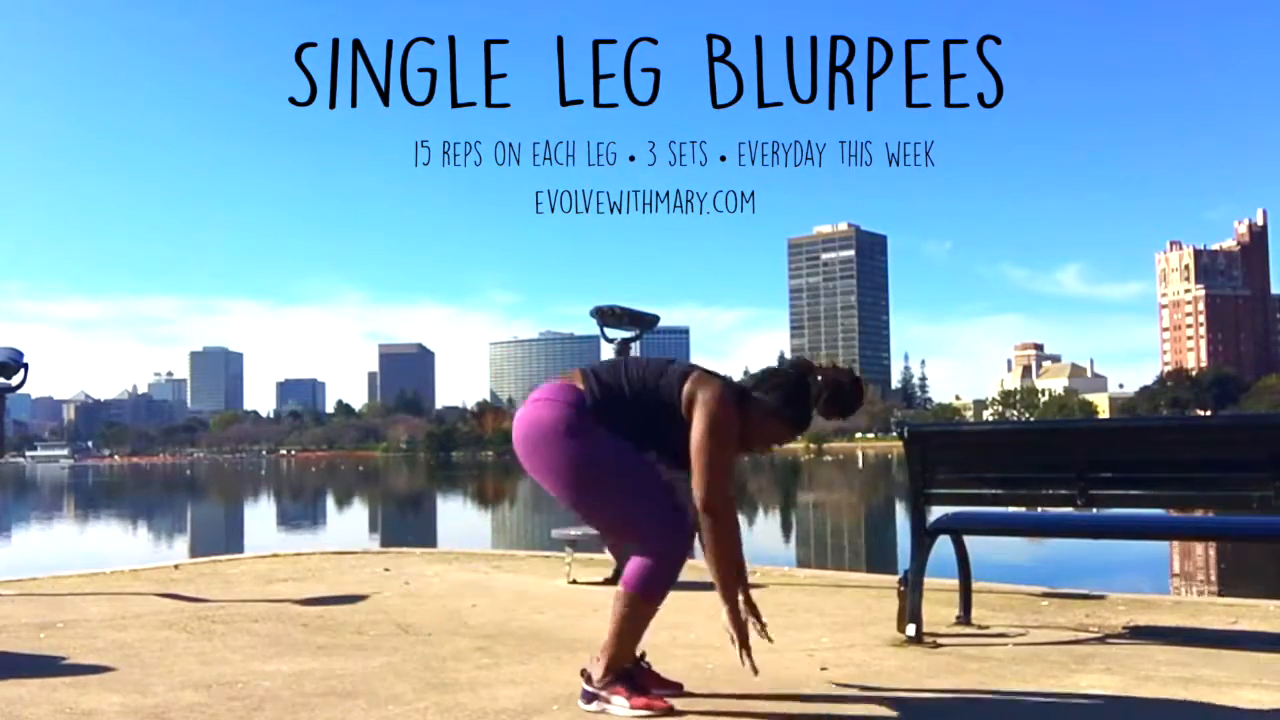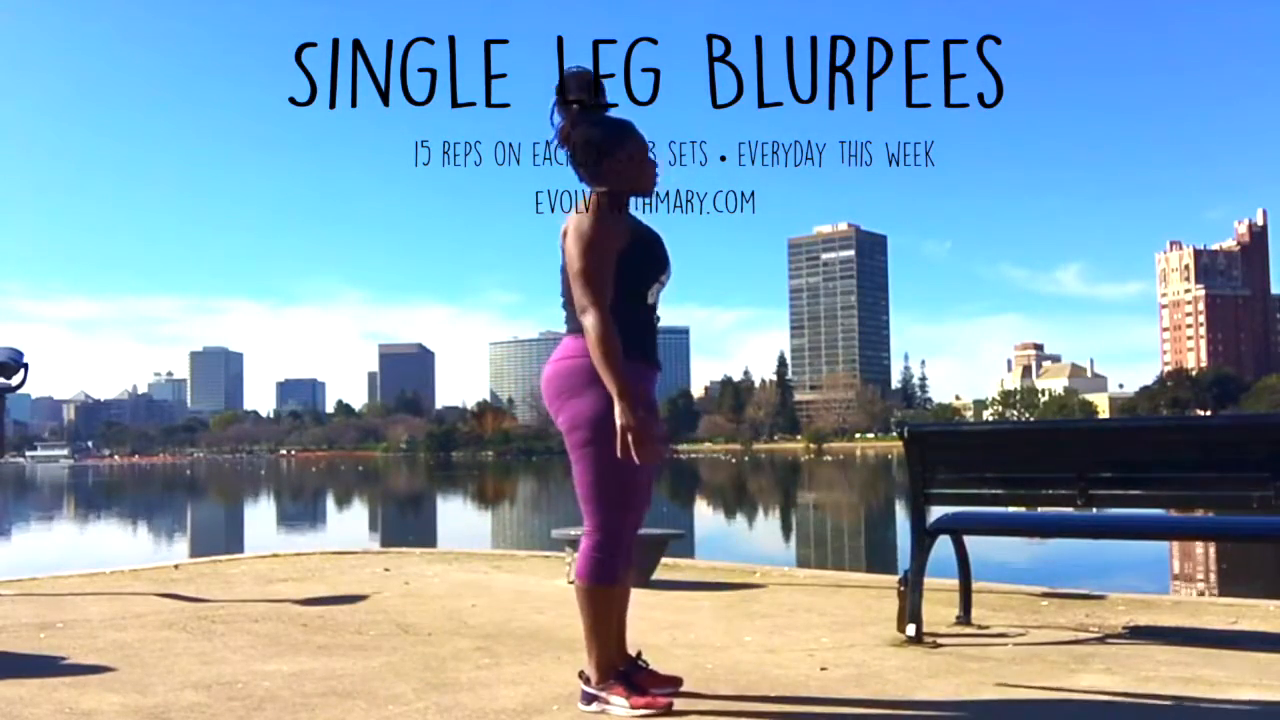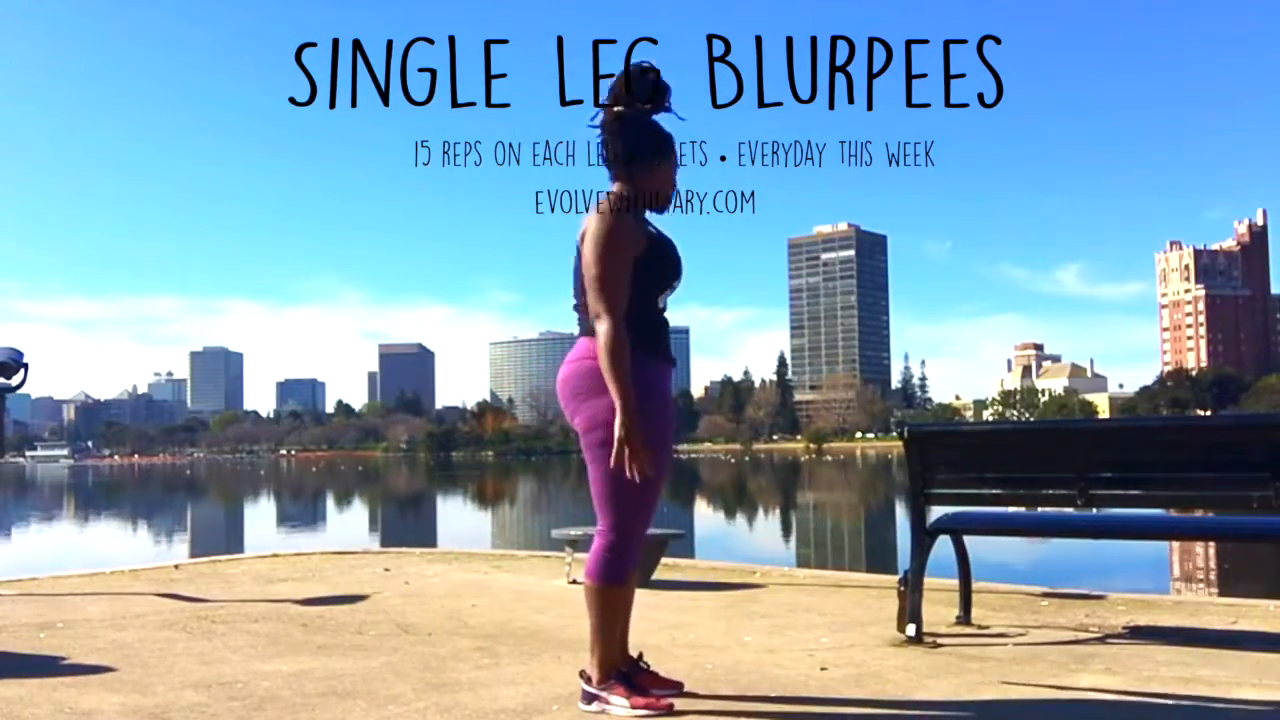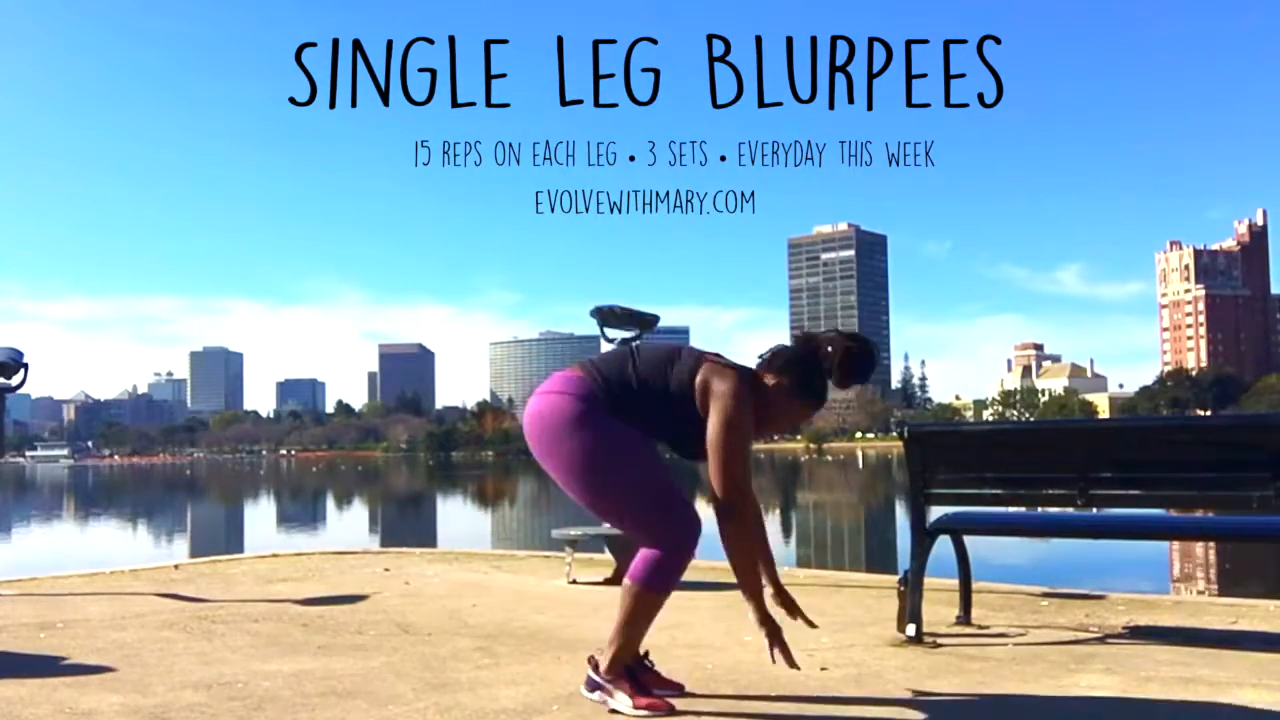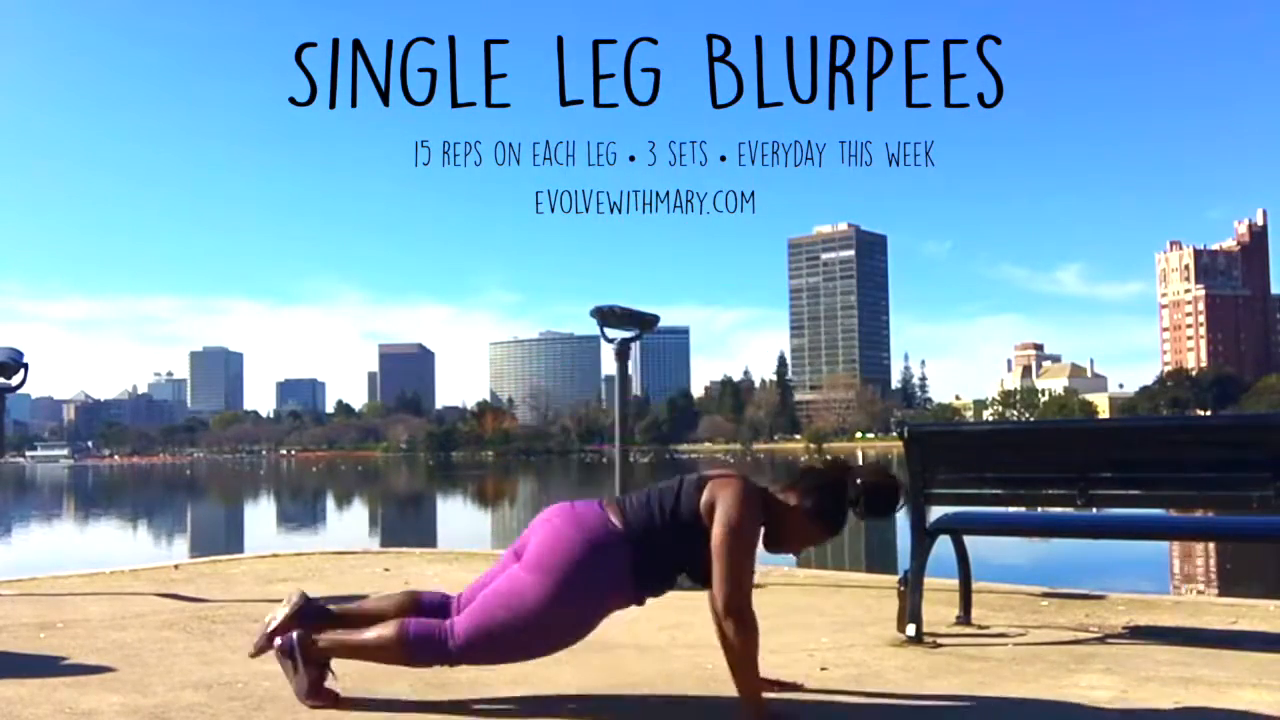
dt=0.5s
person 1, frame 1
left shoulder: (724, 410)
right shoulder: (722, 405)
left elbow: (719, 511)
right elbow: (712, 510)
left wrist: (740, 588)
right wrist: (731, 603)
left hip: (572, 420)
right hip: (554, 424)
left knee: (664, 534)
right knee: (665, 540)
left ankle: (620, 662)
right ankle: (604, 678)
person 1, frame 2
left shoulder: (619, 223)
right shoulder: (595, 220)
right elbow: (594, 316)
left wrist: (633, 397)
right wrist: (625, 400)
left hip: (620, 383)
right hip: (595, 381)
left knee: (623, 530)
right knee: (607, 531)
left ankle: (618, 662)
person 1, frame 3
left shoulder: (628, 222)
right shoulder: (614, 219)
right elbow: (608, 321)
left wrist: (643, 410)
right wrist: (625, 412)
left hip: (632, 386)
right hip: (614, 382)
left knee: (628, 528)
right knee: (621, 529)
left ankle: (617, 664)
person 1, frame 4
left shoulder: (737, 392)
right shoulder: (735, 394)
left elbow: (740, 506)
right elbow: (731, 510)
left wrist: (772, 585)
right wrist: (760, 612)
left hip: (589, 417)
right hip: (569, 414)
left knee: (672, 533)
right knee: (676, 534)
left ankle: (624, 659)
right ankle: (610, 670)
person 1, frame 5
left shoulder: (737, 500)
right shoulder: (744, 503)
left elbow: (726, 605)
right elbow: (731, 609)
left hip: (569, 535)
right hip: (578, 565)
left knee: (456, 609)
right knee: (456, 639)
left ankle: (314, 615)
right ankle: (311, 646)
